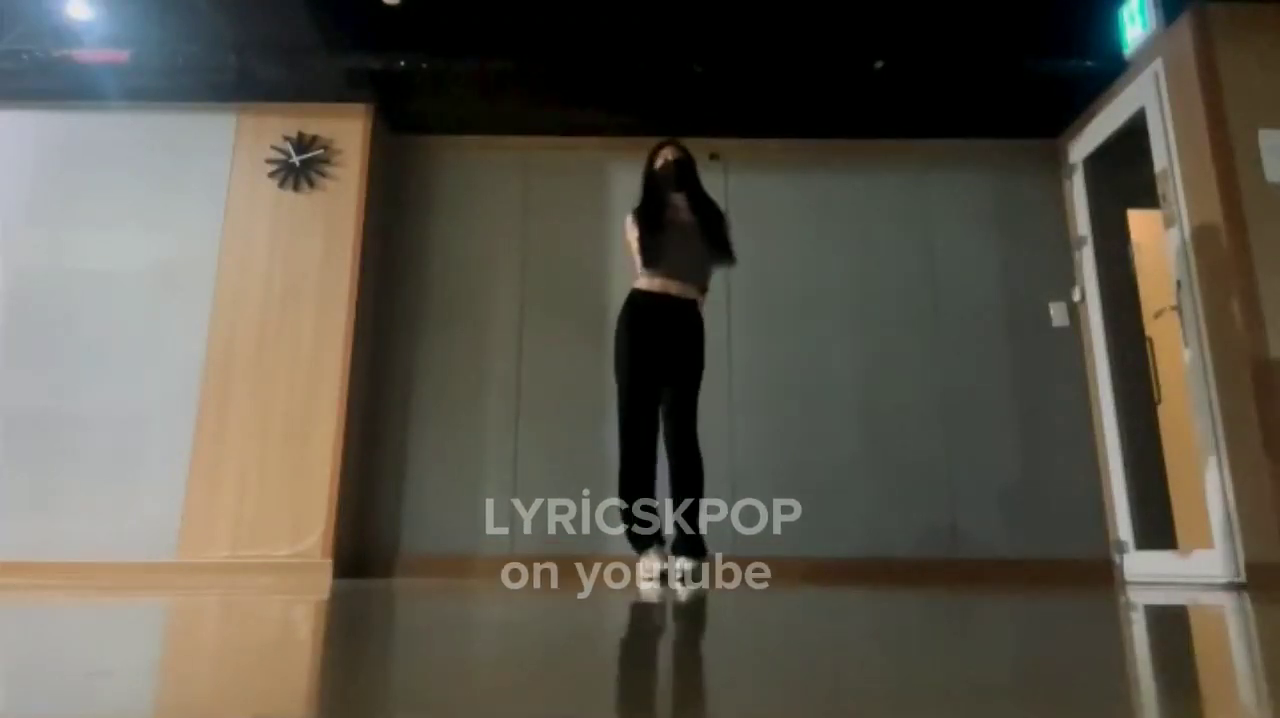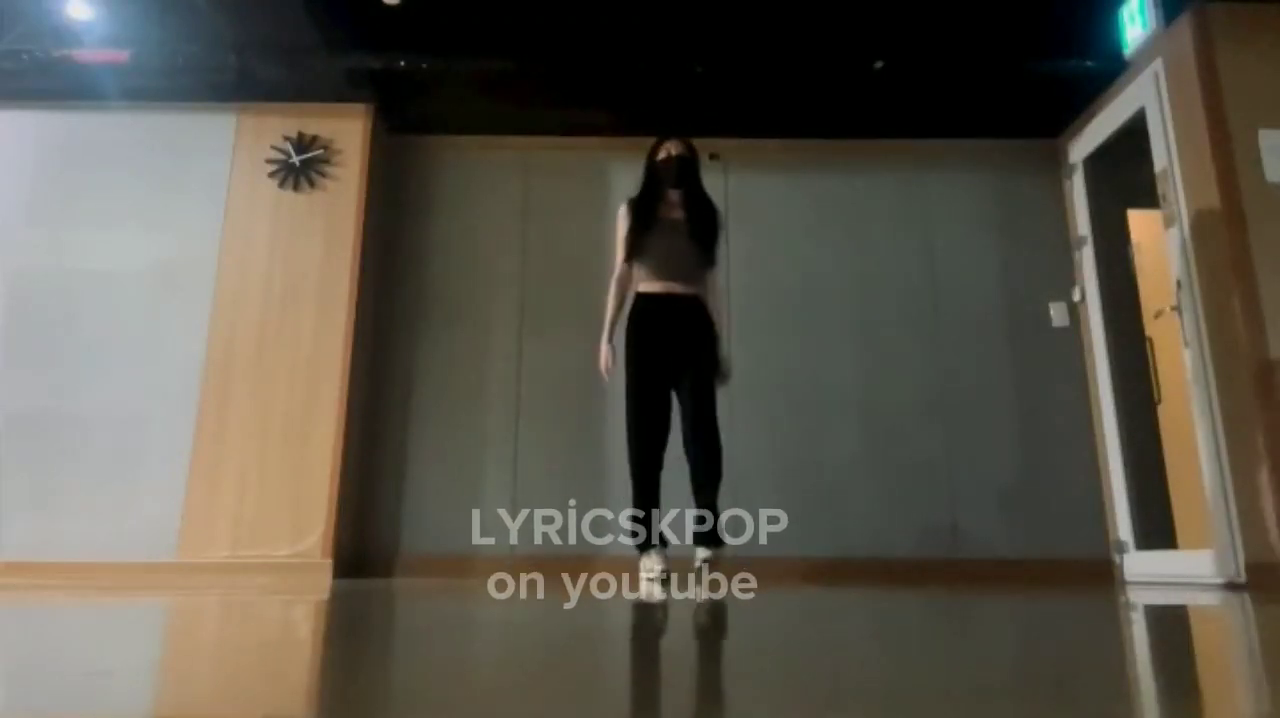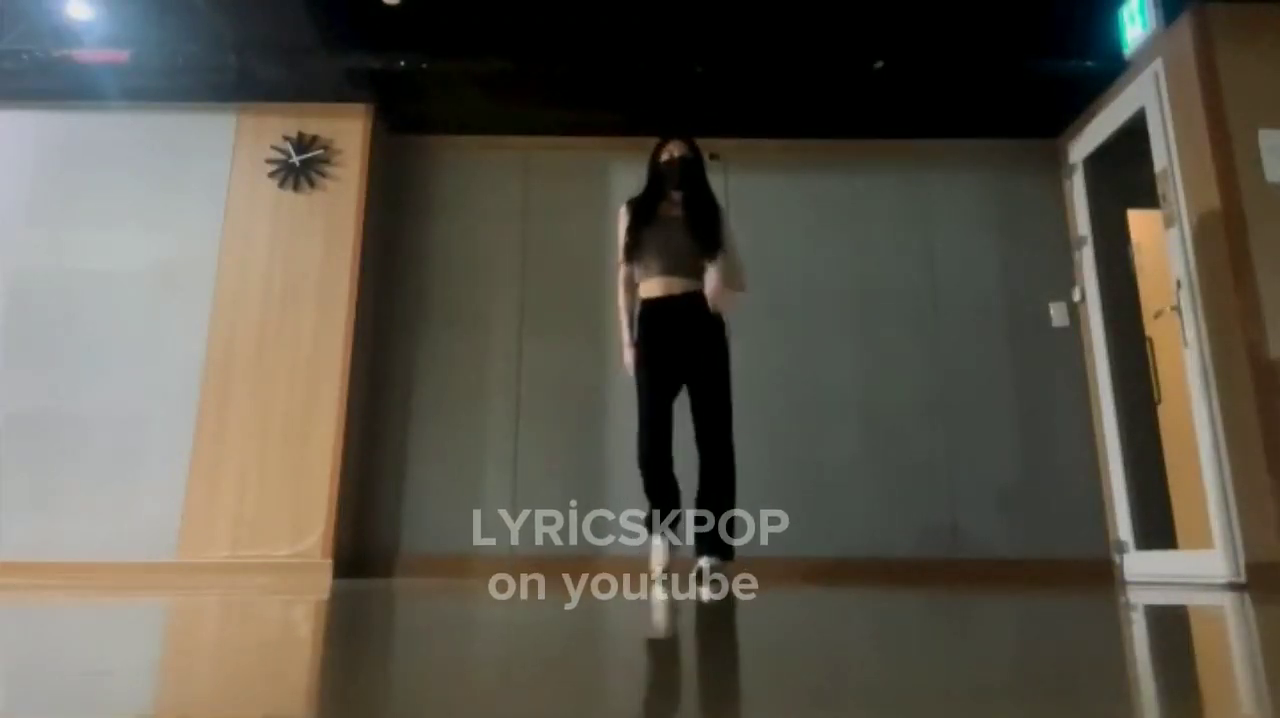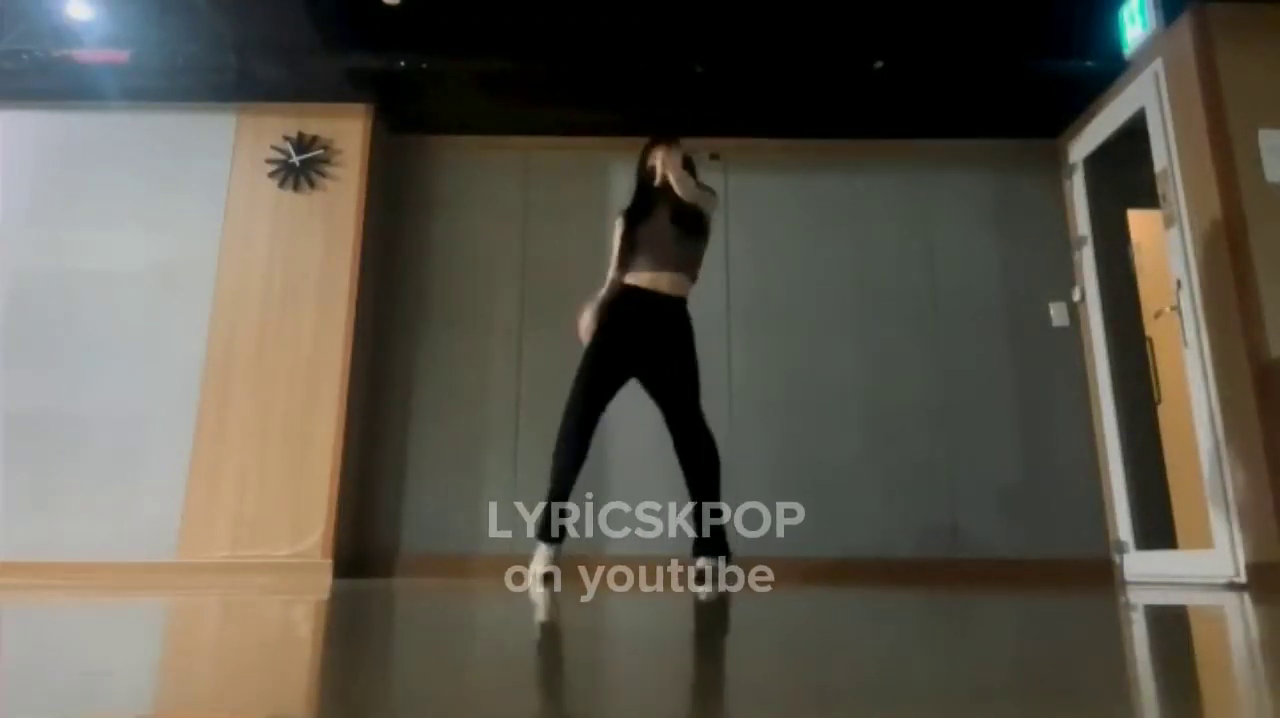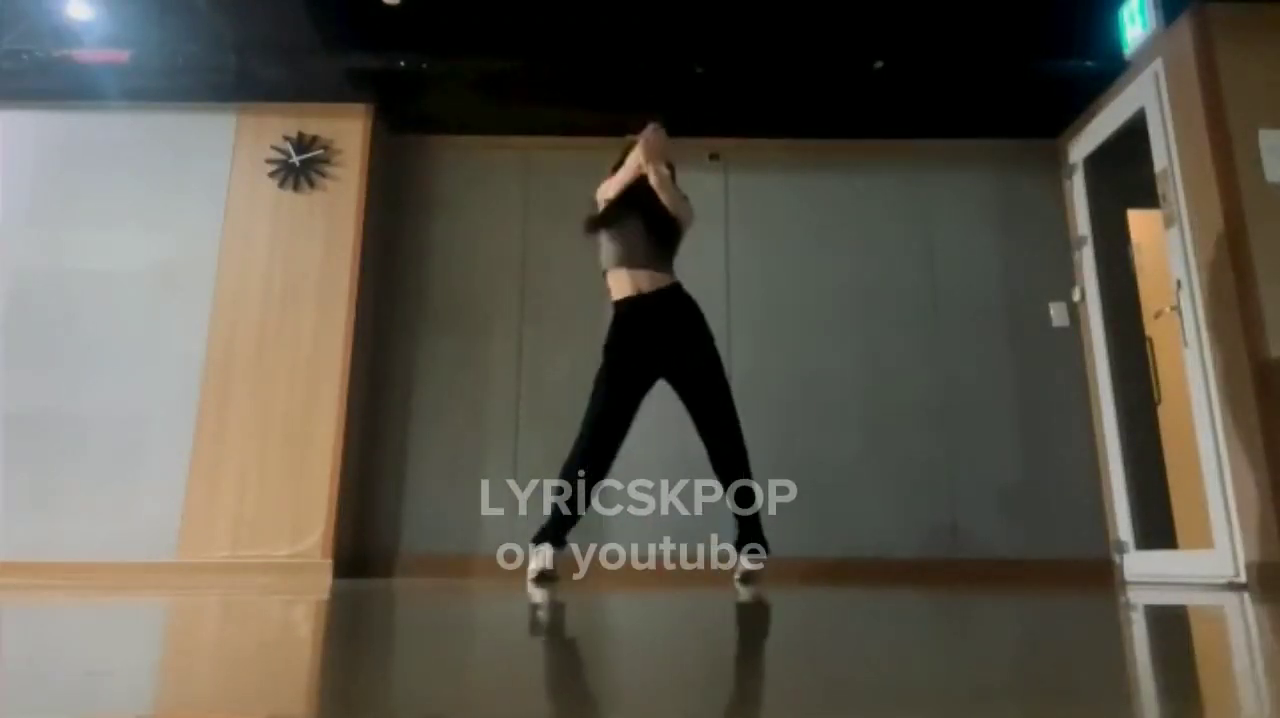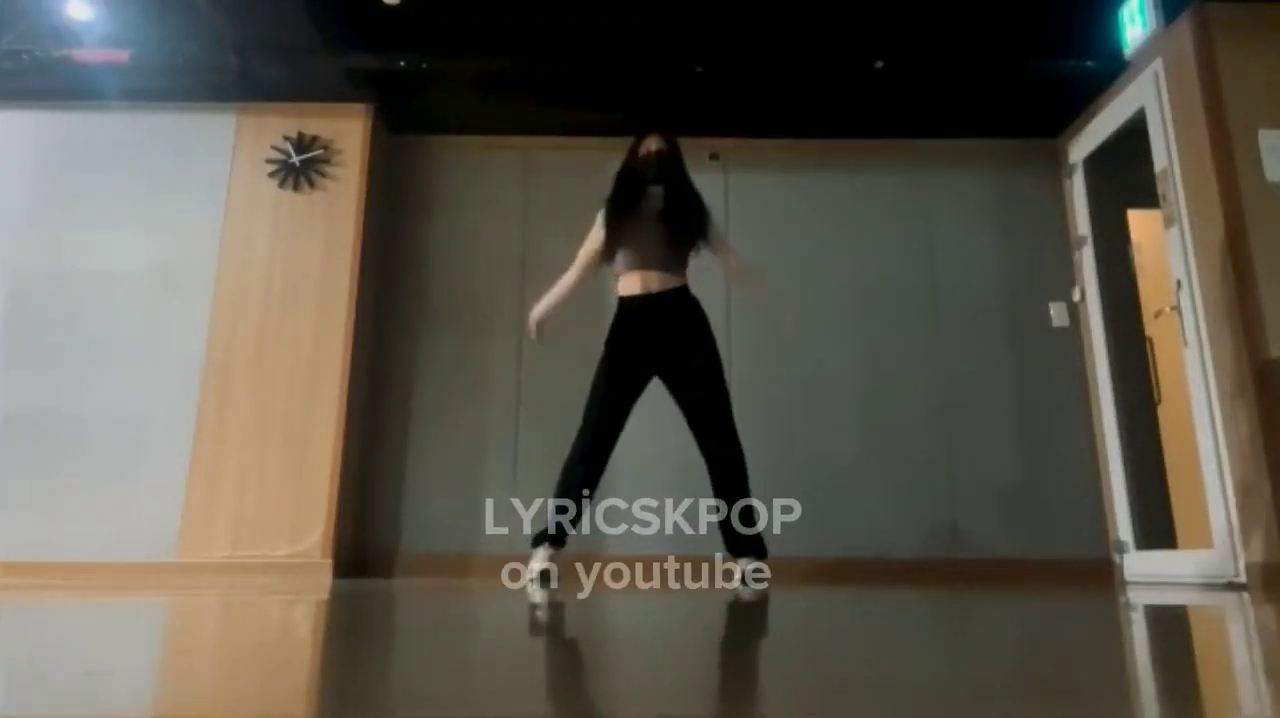
dt=0.3s
person 1, frame 1
left shoulder: (711, 220)
right shoulder: (639, 219)
right elbow: (642, 273)
left hip: (686, 325)
right hip: (641, 318)
left knee: (680, 434)
right knee: (637, 430)
left ankle: (687, 551)
right ankle: (649, 546)
person 1, frame 2
left shoulder: (705, 215)
right shoulder: (633, 212)
left elbow: (710, 282)
right elbow: (621, 274)
left wrist: (720, 343)
right wrist: (607, 336)
left hip: (693, 322)
right hip: (647, 319)
left knee: (700, 425)
right knee: (646, 431)
left ankle: (706, 539)
right ankle: (650, 545)
person 1, frame 3
left shoulder: (708, 215)
right shoulder: (634, 211)
left elbow: (735, 279)
right elbow: (625, 278)
left wrist: (723, 284)
right wrist: (627, 338)
left hip: (701, 321)
right hip: (653, 322)
left knee: (713, 434)
right knee: (653, 429)
left ankle: (711, 551)
right ankle: (662, 524)
person 1, frame 4
left shoulder: (701, 202)
right shoulder: (630, 216)
left elbow: (685, 190)
right elbow: (613, 277)
left wrist: (674, 168)
right wrist: (594, 306)
left hip: (670, 320)
right hip: (622, 316)
left knee: (692, 436)
right knee: (575, 425)
left ankle: (710, 551)
right ankle: (549, 539)
person 1, frame 5
left shoulder: (675, 206)
right shoulder: (608, 195)
left elbow: (674, 202)
right elbow: (613, 187)
left wrist: (657, 165)
right wrist: (637, 160)
left hip: (677, 316)
right hip: (629, 325)
left knee: (722, 431)
right knee: (597, 436)
left ankle: (751, 547)
right ankle: (548, 544)
person 1, frame 6
left shoulder: (690, 210)
right shoulder: (613, 210)
left elbow: (729, 261)
right elbow: (581, 267)
right wrist: (545, 305)
left hip: (681, 319)
right hip: (630, 323)
left knee: (719, 435)
right knee: (594, 433)
left ankle: (748, 550)
right ankle: (548, 542)
